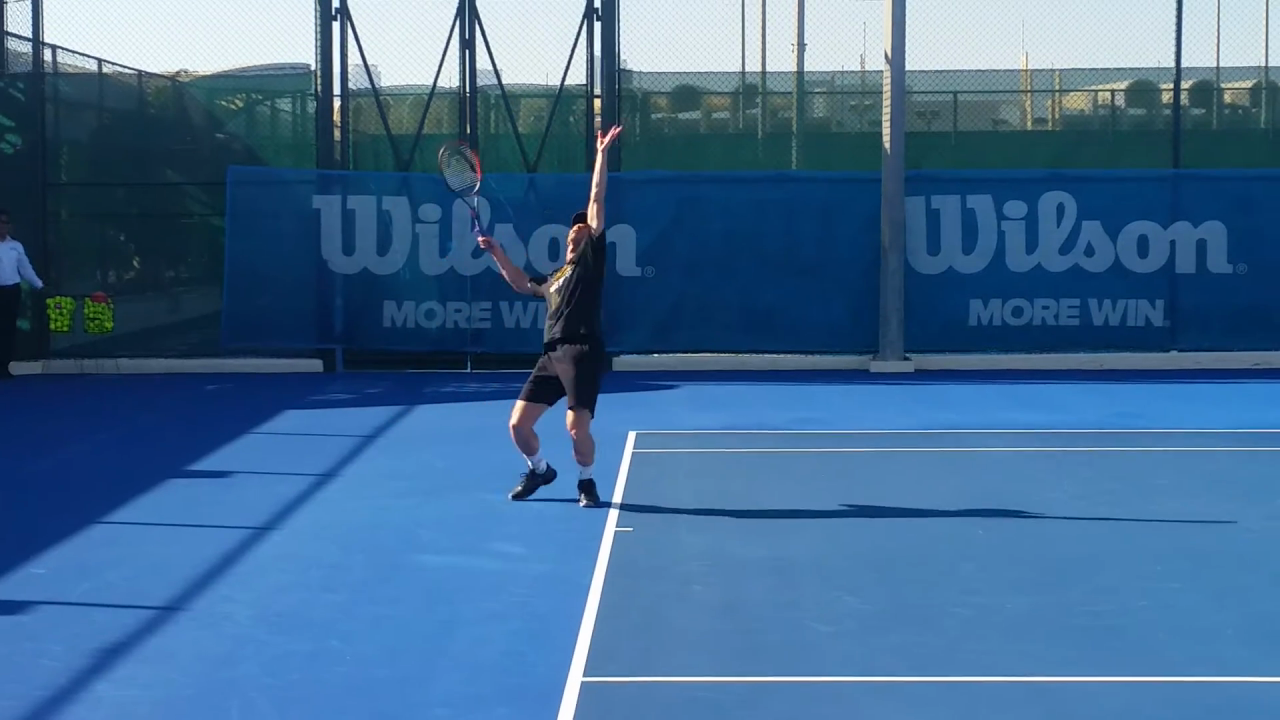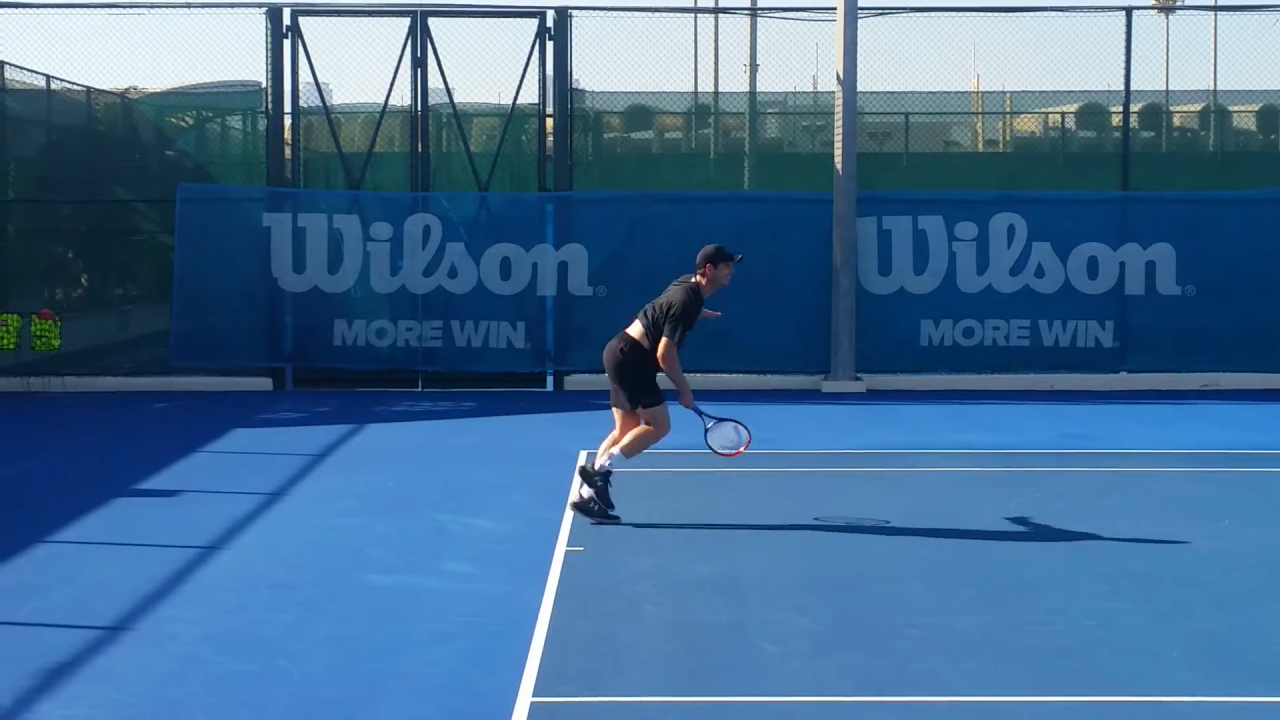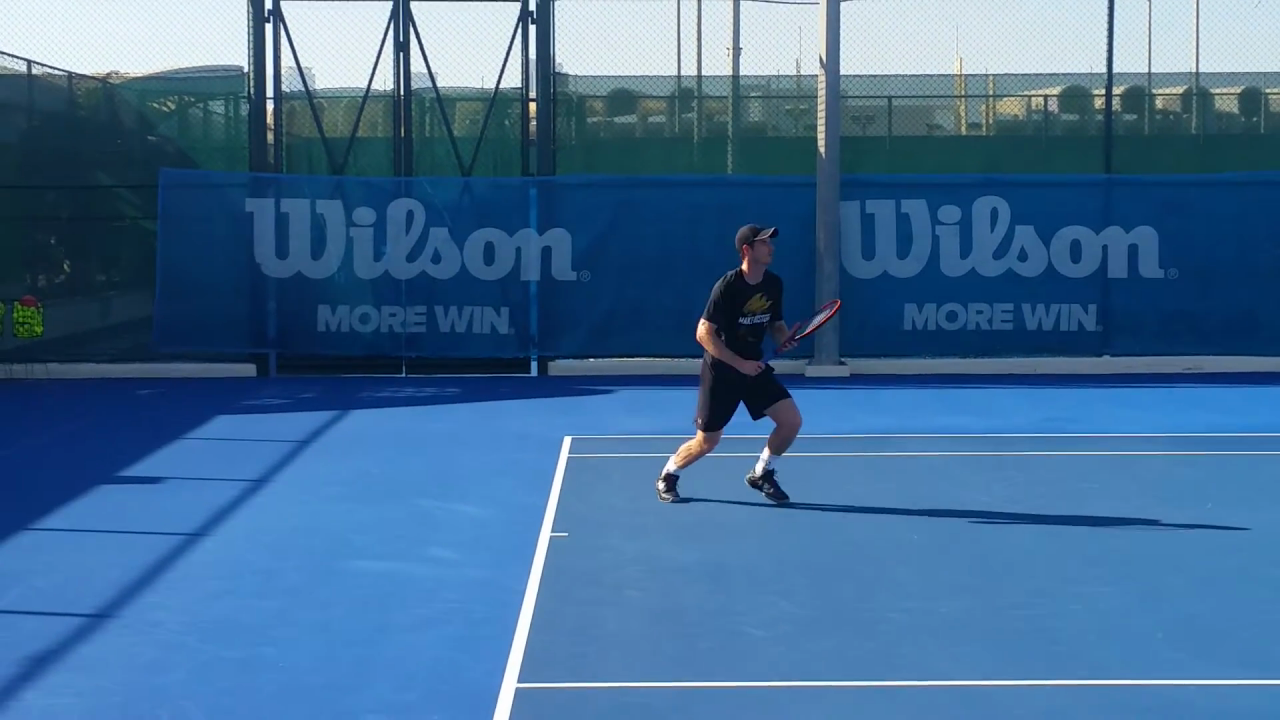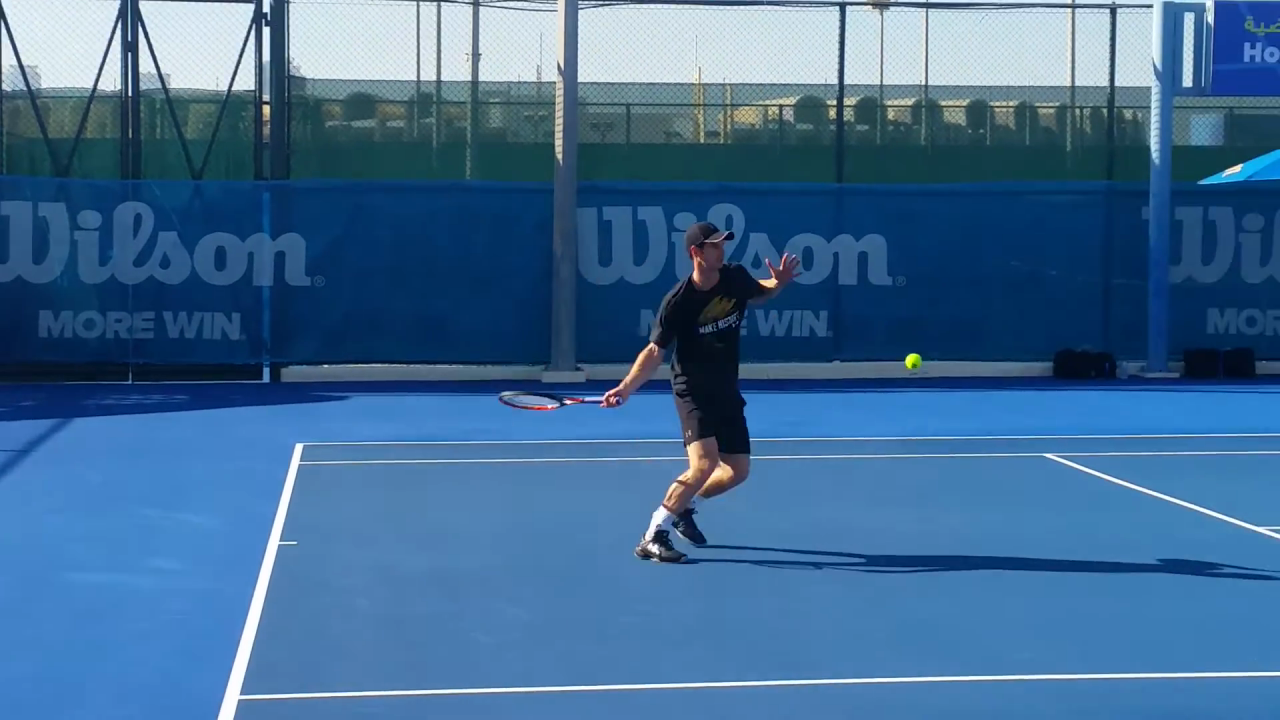
dt=1s
person 1, frame 1
left shoulder: (593, 258)
right shoulder: (554, 279)
left elbow: (597, 200)
right elbow: (523, 283)
left wrist: (603, 153)
right wrist: (496, 251)
left hip: (584, 356)
right hip: (552, 357)
left knee: (577, 429)
right knee: (518, 423)
left ankle: (586, 481)
right ankle: (539, 470)
person 1, frame 2
left shoulder: (688, 285)
right shoulder: (683, 303)
right elbow: (665, 353)
left wrist: (705, 313)
right wrist: (683, 389)
left hip: (623, 353)
right hip: (629, 356)
left knee: (625, 430)
right knee: (658, 425)
left ankle: (588, 495)
right ankle: (599, 469)
person 1, frame 3
left shoulder: (774, 284)
right shoulder: (726, 287)
left elbow: (776, 323)
right elbow: (703, 334)
left wrist: (784, 337)
right wrist: (738, 363)
left hip: (754, 368)
right hip: (721, 371)
left knee: (792, 421)
right knee: (706, 442)
left ankle: (762, 473)
right ankle: (668, 476)
person 1, frame 4
left shoulder: (735, 276)
right shoulder: (678, 300)
left elbow: (765, 290)
right elbow: (652, 354)
left wrist: (780, 280)
right wrist: (626, 387)
left hip: (727, 389)
right hip: (695, 391)
left knee: (737, 471)
right knee: (703, 466)
left ankle: (682, 506)
right ankle: (653, 538)
